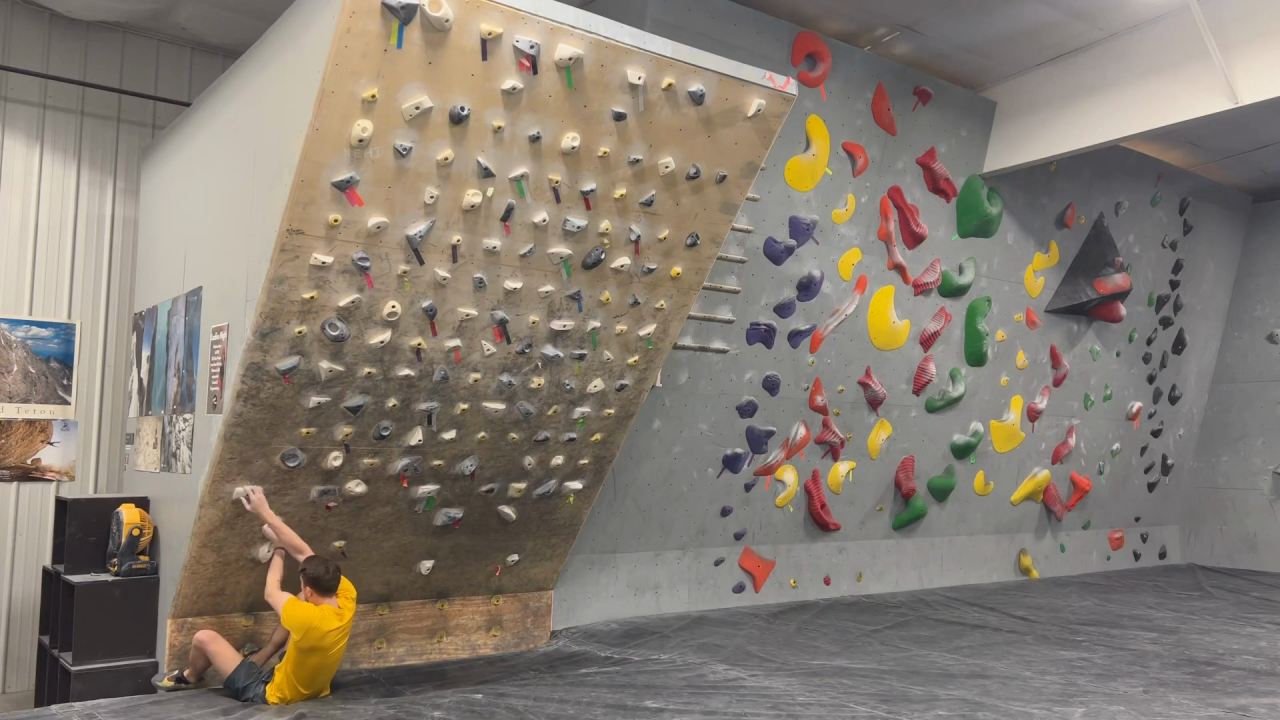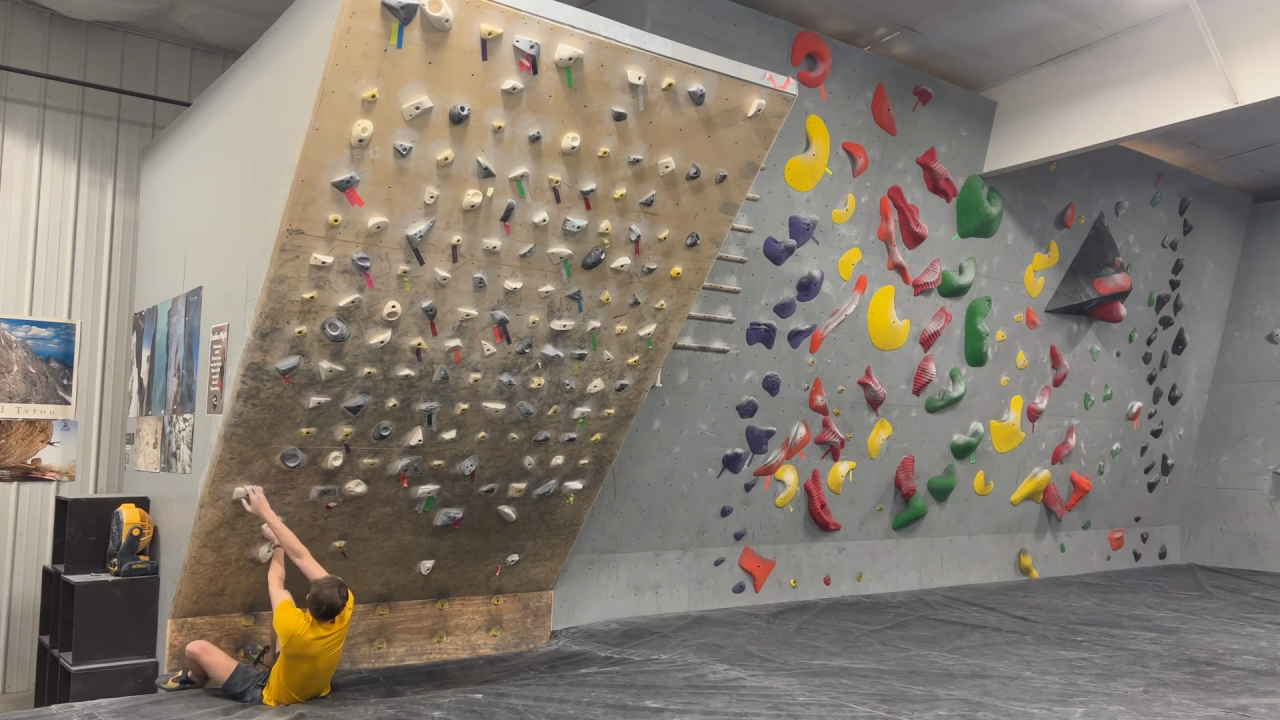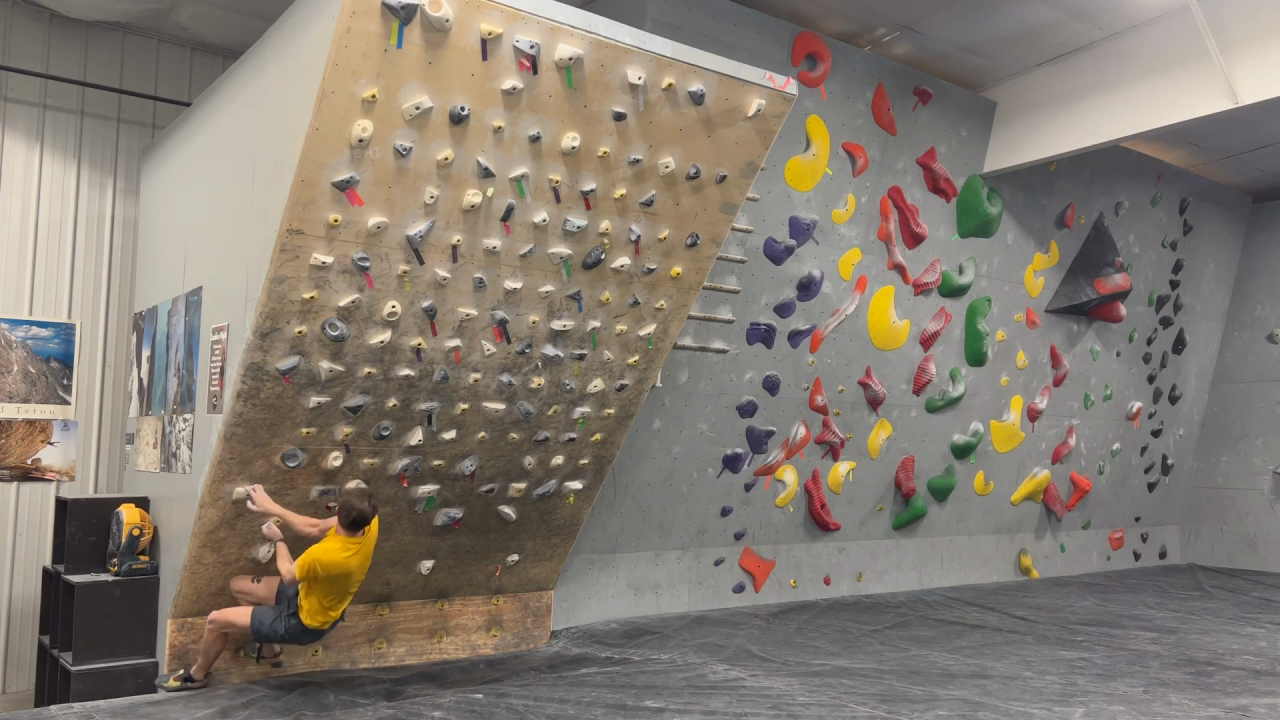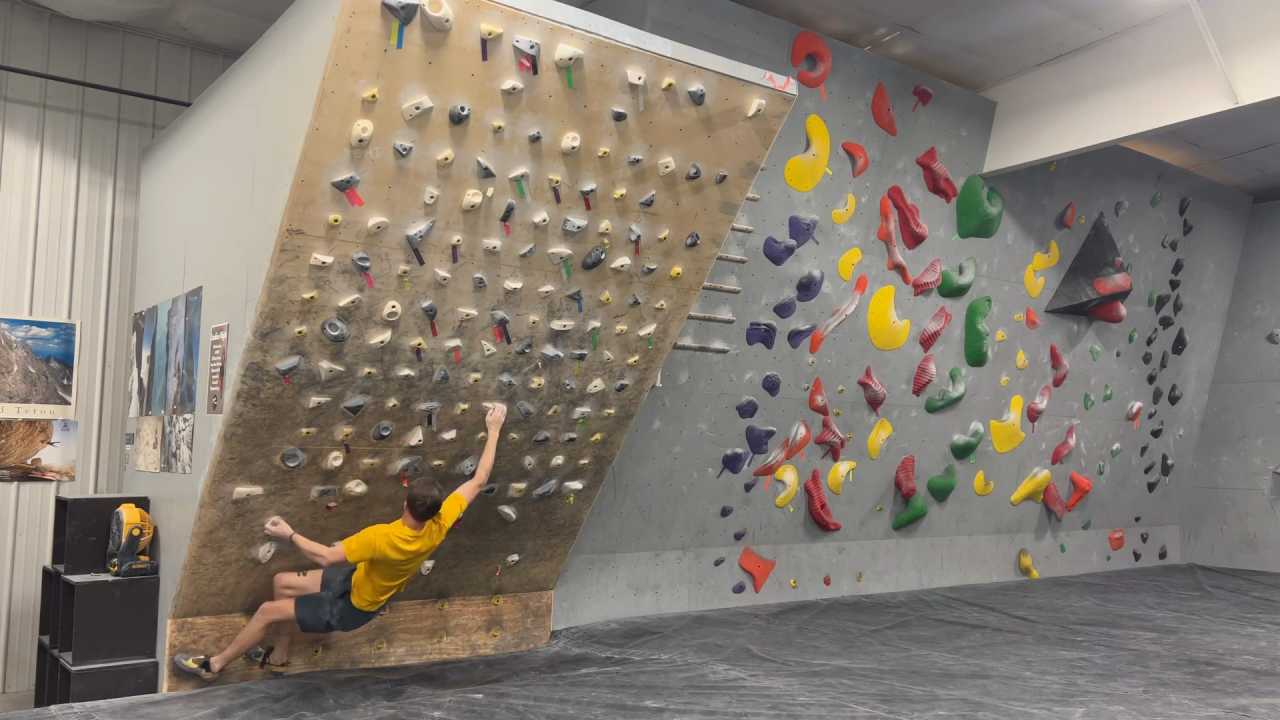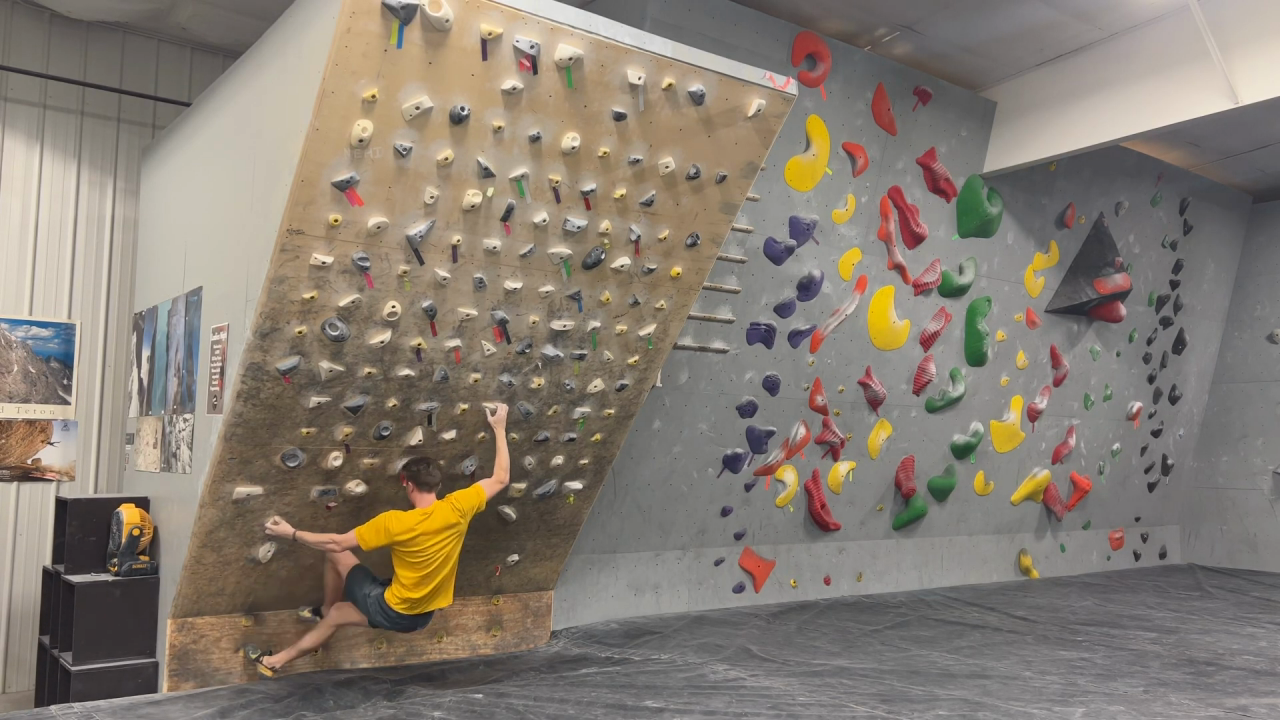
dt=1s
person 1, frame 1
left shoulder: (310, 618)
right shoulder: (347, 597)
left elbow: (272, 592)
right elbow: (303, 552)
left wrist: (279, 546)
right wrist: (265, 512)
left hip: (271, 694)
right hip: (312, 688)
left knee: (204, 638)
right knee: (297, 599)
left ankle: (189, 677)
right ankle: (259, 658)
person 1, frame 2
left shoulder: (295, 627)
right shoulder: (345, 607)
left elbow: (275, 584)
right elbow: (301, 557)
left wrist: (277, 545)
right wrist: (266, 513)
left hip: (271, 696)
right hip: (312, 690)
left knee: (196, 648)
right knee: (286, 595)
left ankle: (194, 678)
right ankle: (271, 658)
person 1, frame 3
left shoulder: (324, 555)
right shoulder: (371, 526)
left elbow: (288, 574)
right elbow: (314, 527)
left wrist: (277, 539)
right wrist: (272, 508)
left hip: (306, 622)
right hip: (312, 595)
left knee: (217, 621)
right knee: (238, 585)
left ankle: (196, 676)
right ankle: (270, 649)
person 1, frame 4
left shoulder: (382, 537)
right shoulder: (440, 526)
left elbow: (327, 557)
right elbow: (479, 480)
left wrist: (289, 534)
right wrist: (493, 430)
left hip: (351, 607)
right hip: (358, 580)
left knee: (268, 611)
right knee: (282, 582)
left ankle: (214, 665)
right ankle: (279, 656)
person 1, frame 5
left shoulder: (395, 522)
right shoulder: (459, 507)
left elbow: (338, 543)
right elbow: (500, 479)
left wrist: (292, 533)
right wrist: (499, 430)
left hip: (392, 611)
right hip: (422, 616)
left knee: (336, 554)
right knee: (337, 614)
left ankle: (325, 609)
right ankle: (275, 662)
